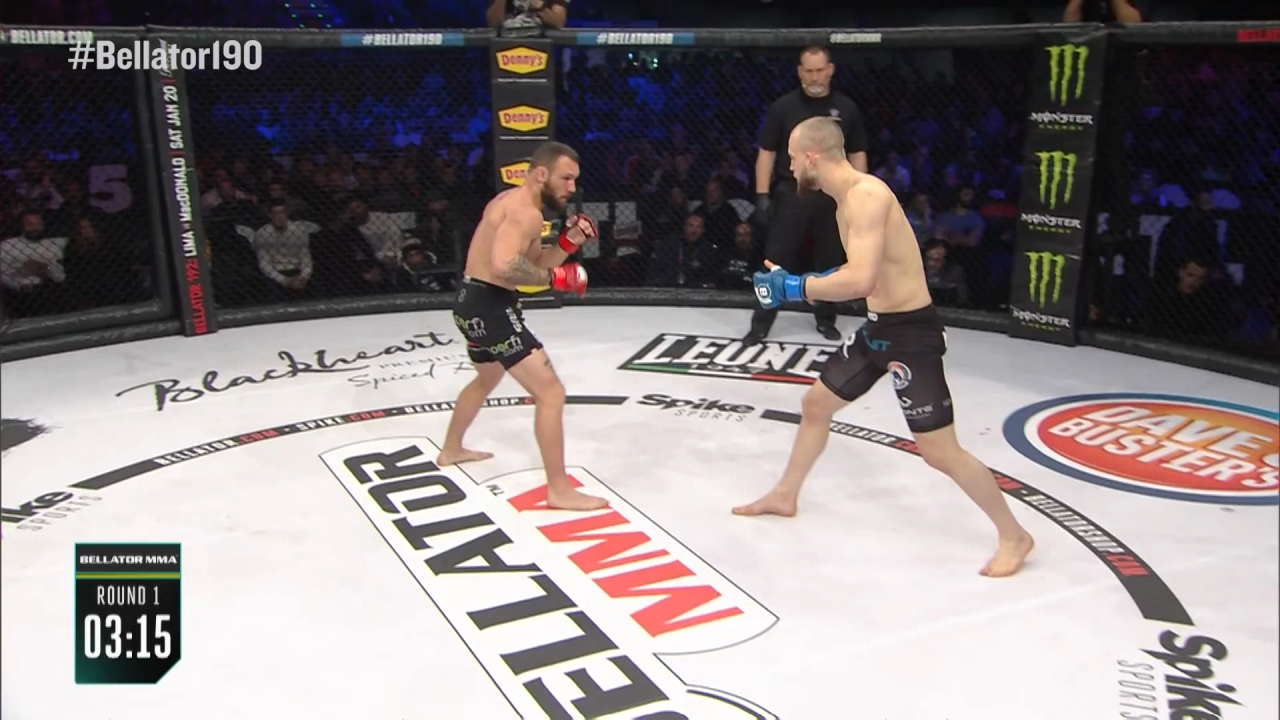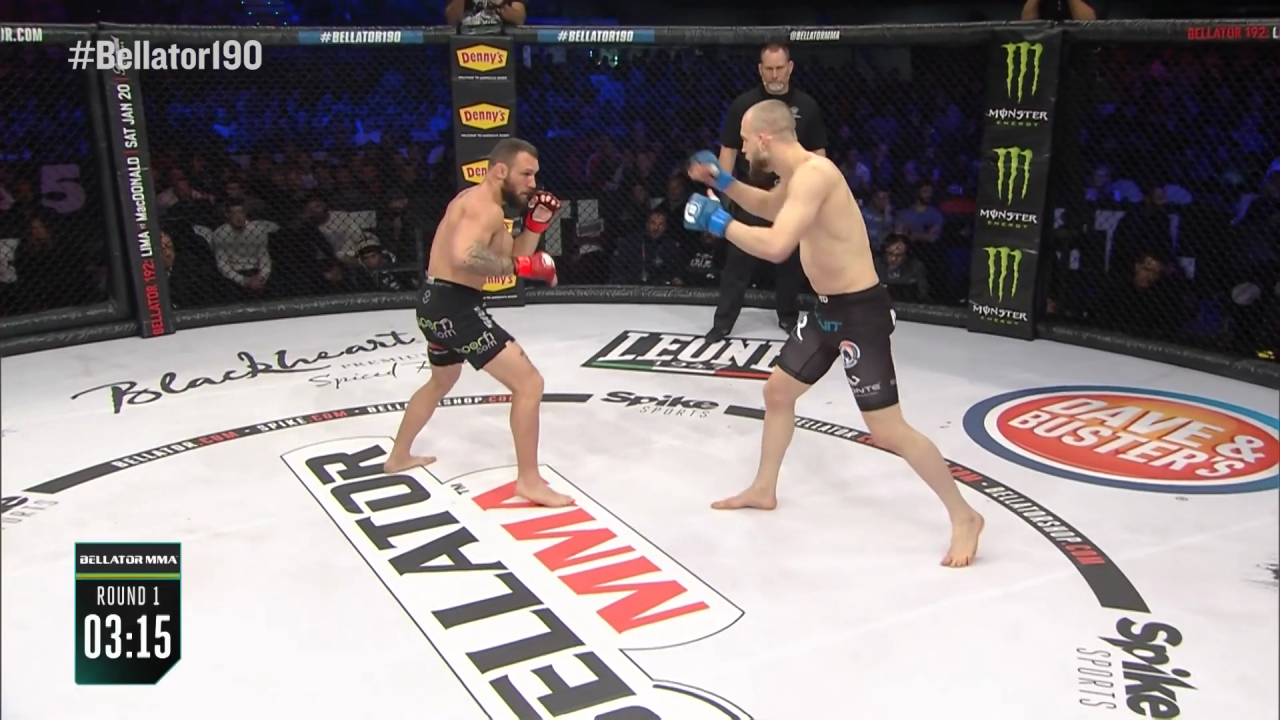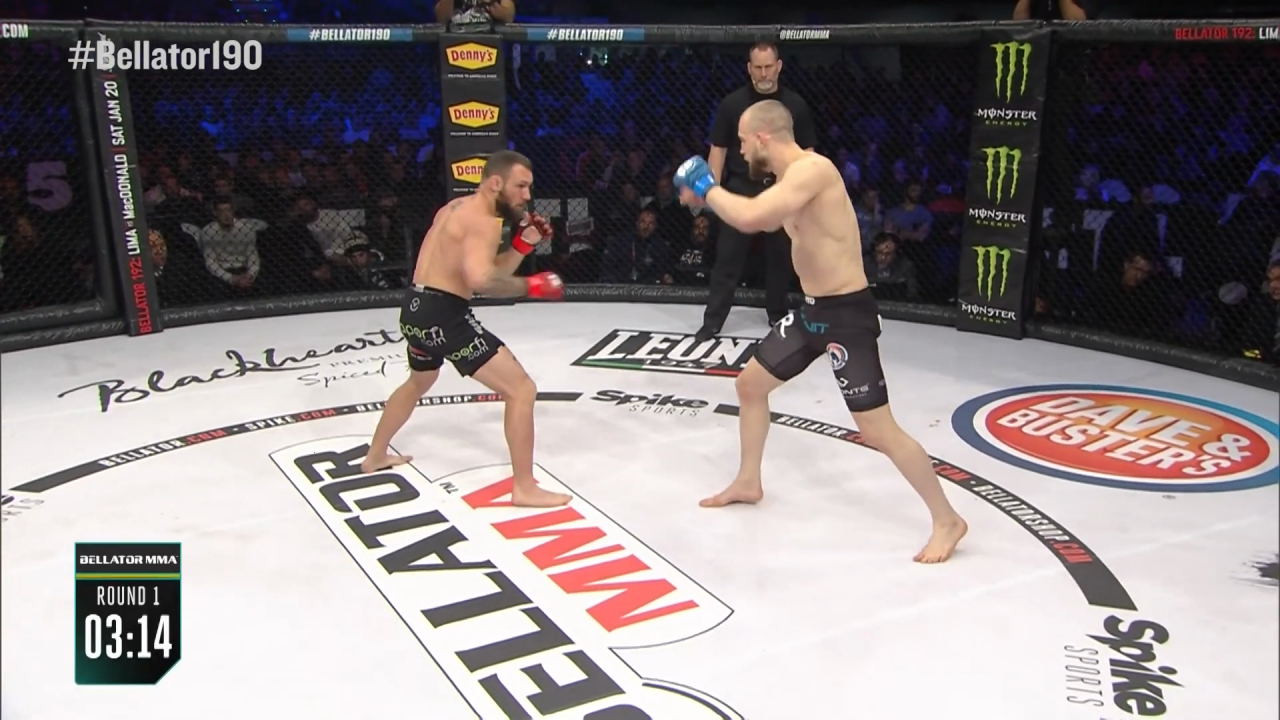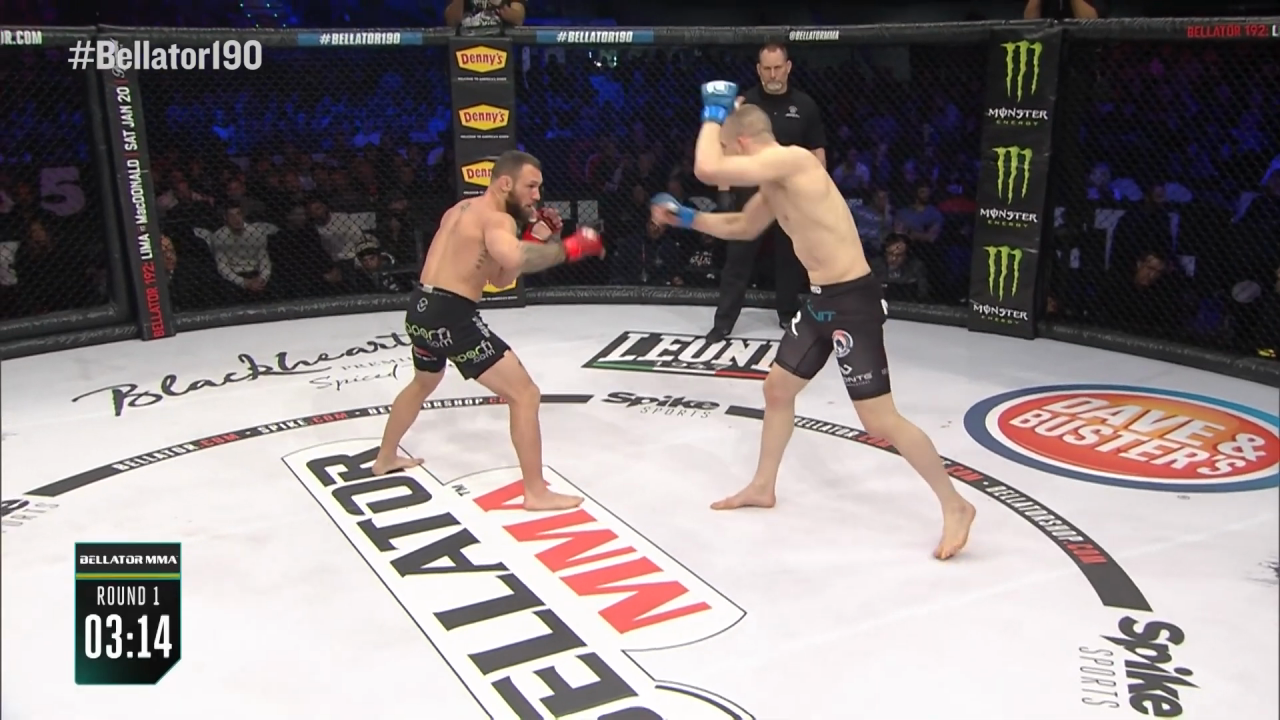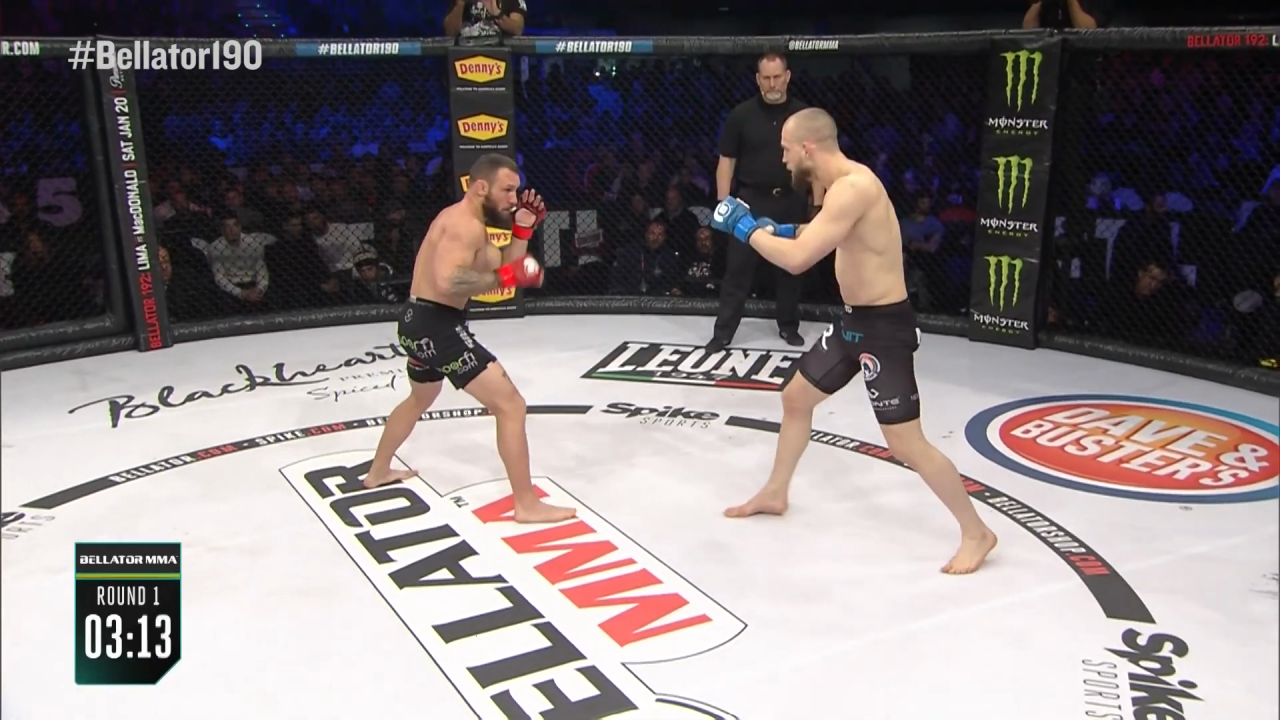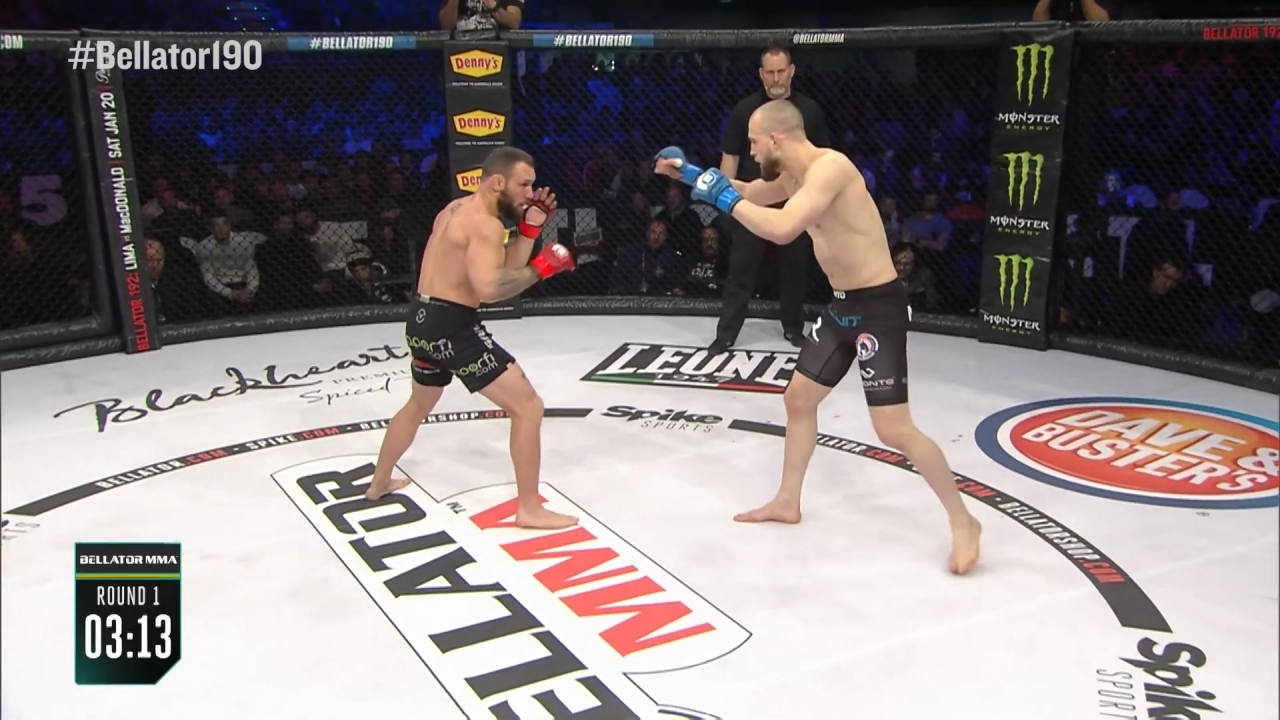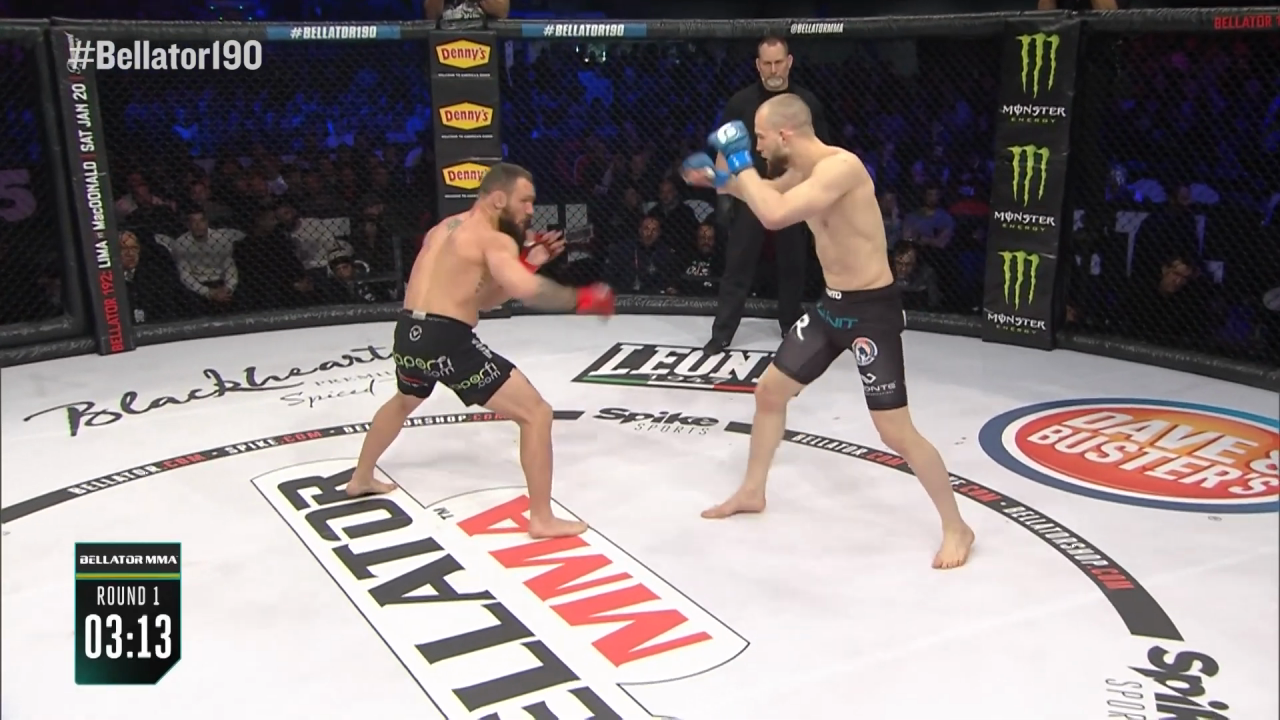
dt=0.4s
person 1, frame 1
left shoulder: (866, 196)
right shoulder: (849, 197)
left elbow: (860, 280)
left wrist: (795, 287)
right wrist: (818, 284)
left hip: (911, 333)
right hip: (877, 328)
left knee: (940, 451)
right knee: (815, 406)
left ankle: (1013, 537)
right ankle: (784, 496)
person 1, frame 2
left shoulder: (815, 173)
right shoulder: (796, 174)
left elbow: (776, 246)
right elbow: (766, 204)
left wrist: (718, 222)
right wrist: (722, 182)
left hip: (863, 312)
right hip: (828, 308)
left knee: (889, 431)
right knee: (778, 393)
left ankle: (964, 518)
right ankle: (762, 490)
person 1, frame 3
left shoulder: (813, 169)
right shoulder: (791, 177)
left elbow: (752, 216)
right elbow: (759, 219)
left wrist: (709, 188)
right wrist: (707, 193)
left hip: (848, 315)
right hip: (813, 310)
left knee: (878, 431)
right knee: (750, 384)
left ankle: (947, 521)
right ankle: (747, 484)
person 1, frame 4
left shoulder: (790, 161)
right shoulder: (773, 182)
left elbow: (708, 170)
right elbow: (743, 228)
left wrist: (712, 113)
right wrist: (683, 216)
left hip: (853, 302)
right hip: (821, 299)
left knee: (881, 419)
right knee: (778, 389)
left ankle: (955, 507)
right ankle: (761, 488)
person 1, frame 5
left shoulder: (854, 188)
right shoulder: (840, 183)
left elbow: (798, 260)
left wrist: (747, 229)
right wrist: (786, 230)
left hip: (885, 326)
right hip: (853, 320)
left knee: (907, 445)
right knee: (795, 399)
left ankle: (976, 534)
right ankle: (774, 493)
person 1, frame 6
left shoulder: (829, 167)
right shoulder: (795, 175)
left elbow: (781, 230)
right elbow: (753, 195)
left wrist: (724, 199)
right wrist: (690, 171)
left hip: (879, 308)
right hip: (842, 305)
left knee: (894, 429)
right knee: (799, 401)
left ankle: (962, 523)
right ankle: (787, 503)
person 1, frame 7
left shoulder: (842, 168)
right shoulder: (808, 170)
left elbow: (774, 214)
right elbow: (768, 193)
left wrist: (740, 159)
right wrist: (717, 173)
left hip: (875, 310)
right hip: (833, 304)
left knee: (895, 433)
right knee: (770, 393)
left ankle: (956, 529)
right ankle: (750, 494)
person 2, frame 1
left shoulder: (511, 201)
right shoulder: (525, 211)
left elbow: (533, 264)
right elbow: (504, 266)
left wrist: (570, 240)
right wrist: (557, 277)
left hip: (473, 302)
right hip: (489, 307)
left knee: (487, 378)
right knee: (551, 394)
left ankle: (451, 449)
right ankle: (560, 491)
person 2, frame 2
left shoulder: (475, 200)
right shoulder: (485, 207)
left elbow: (509, 257)
right elbow: (463, 257)
left wrist: (537, 222)
right wrist: (526, 265)
left hip: (434, 302)
right hip: (456, 307)
left knee: (442, 382)
right knee: (529, 384)
left ankle: (399, 456)
right ankle: (530, 481)
person 2, frame 3
left shoulder: (459, 208)
right shoulder: (482, 220)
left elbow: (493, 274)
right elbow: (480, 281)
left wrist: (525, 242)
right wrist: (531, 285)
left hip: (417, 309)
right hip: (445, 316)
left knee: (418, 383)
right knee: (521, 391)
left ankle: (376, 456)
right ankle: (525, 488)
person 2, frame 4
left shoulder: (463, 210)
right shoulder: (495, 218)
left elbow: (500, 275)
right elbow: (515, 259)
left wrist: (536, 235)
right wrist: (571, 248)
left hip: (423, 309)
right hip: (453, 317)
left knee: (421, 384)
right knee: (524, 395)
left ankle: (386, 457)
right ankle: (536, 492)
person 2, frame 5
left shoulder: (458, 218)
right shoulder: (466, 226)
left elbow: (500, 270)
right elbow: (447, 282)
left wrist: (522, 229)
right wrist: (505, 276)
left hip: (418, 321)
right hip: (439, 326)
left knee: (420, 399)
right knee: (511, 407)
left ankle: (379, 471)
right ankle: (527, 505)
person 2, frame 6
left shoulder: (458, 210)
right shoulder: (485, 223)
left elbow: (504, 271)
right elbow: (488, 289)
left wrist: (530, 226)
right wrist: (542, 267)
left hip: (423, 320)
right hip: (453, 327)
left knee: (418, 406)
right knee: (527, 408)
left ankle: (380, 482)
right ankle: (529, 508)
person 2, frame 7
left shoulder: (446, 229)
right shoulder: (493, 240)
right elbow: (526, 289)
left wrist: (531, 257)
right wrist: (582, 299)
left hip: (409, 335)
right hip: (448, 342)
left knee: (401, 404)
right knee: (536, 416)
left ankle: (361, 479)
right ankle: (543, 518)
person 3, frame 1
left shoulder: (846, 109)
right shoulder: (783, 107)
left elbow: (857, 155)
right elbow: (767, 152)
right wrist: (762, 194)
left hip: (831, 195)
right hip: (790, 193)
left knee: (829, 261)
right knee: (776, 260)
left ankle: (826, 320)
right ankle: (760, 325)
person 3, frame 2
left shoulder: (807, 106)
right shoulder: (744, 104)
left elbow: (817, 152)
right elbow: (728, 149)
right hip: (752, 190)
left knee: (790, 258)
right knee: (739, 259)
left ankle: (788, 316)
right ankle: (723, 322)
person 3, frame 3
left shoulder: (796, 105)
right shoulder: (733, 103)
left elbow: (806, 151)
right elbow: (718, 149)
right hip: (741, 189)
left knee: (781, 257)
right knee: (728, 257)
left ankle: (778, 315)
right ankle: (713, 320)
person 3, frame 4
left shoulder: (805, 105)
right shoulder: (742, 104)
left elbow: (816, 151)
right hip: (751, 189)
left knee: (790, 257)
right knee: (738, 258)
left ankle: (788, 316)
right ankle: (723, 322)
person 3, frame 5
right shoulder: (742, 114)
right elbow: (727, 159)
left wrist: (817, 202)
right wrist: (723, 201)
left hip: (791, 201)
right hip: (751, 199)
right knee: (738, 268)
left ankle: (788, 327)
right ankle: (723, 332)
person 3, frame 6
left shoulder: (809, 110)
right shoulder: (745, 109)
right elbow: (730, 157)
left knee: (795, 267)
right knee: (741, 267)
left ankle: (793, 327)
right ankle: (726, 333)
person 3, frame 7
left shoulder: (808, 102)
right shoulder: (742, 102)
right wrist: (724, 194)
left knee: (794, 264)
right knee: (738, 264)
left ankle: (791, 326)
right ankle: (722, 332)
